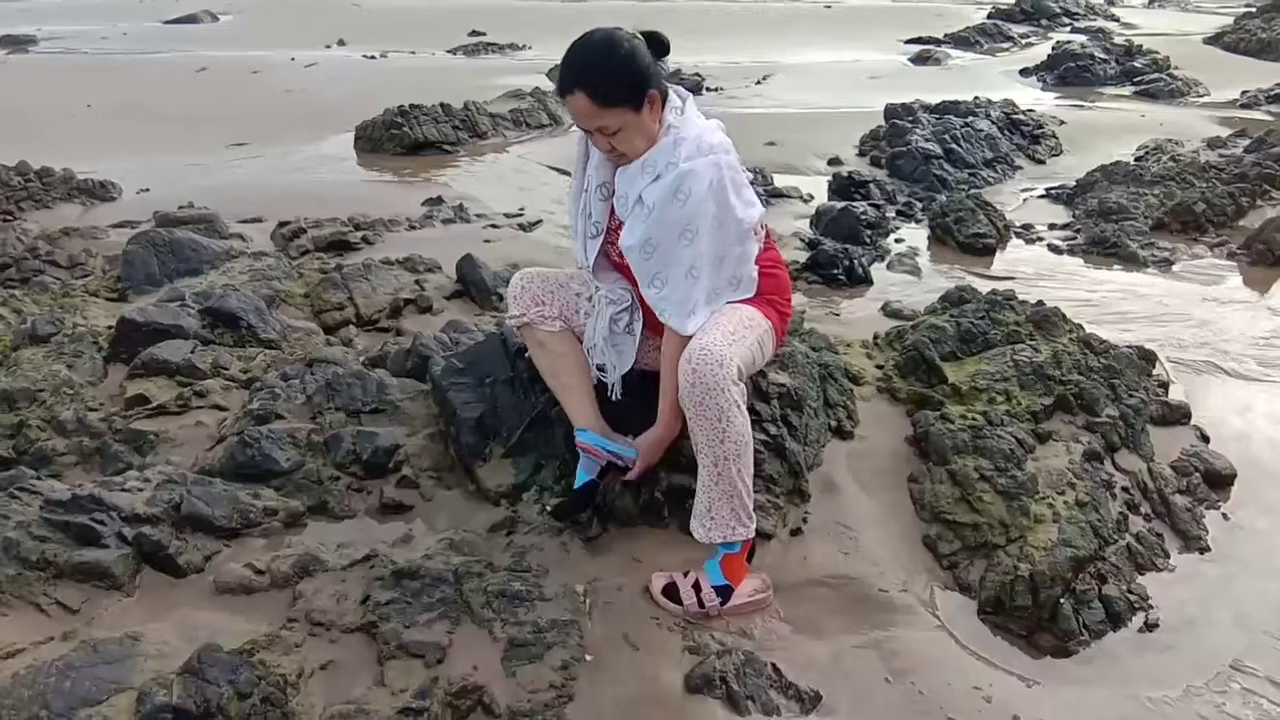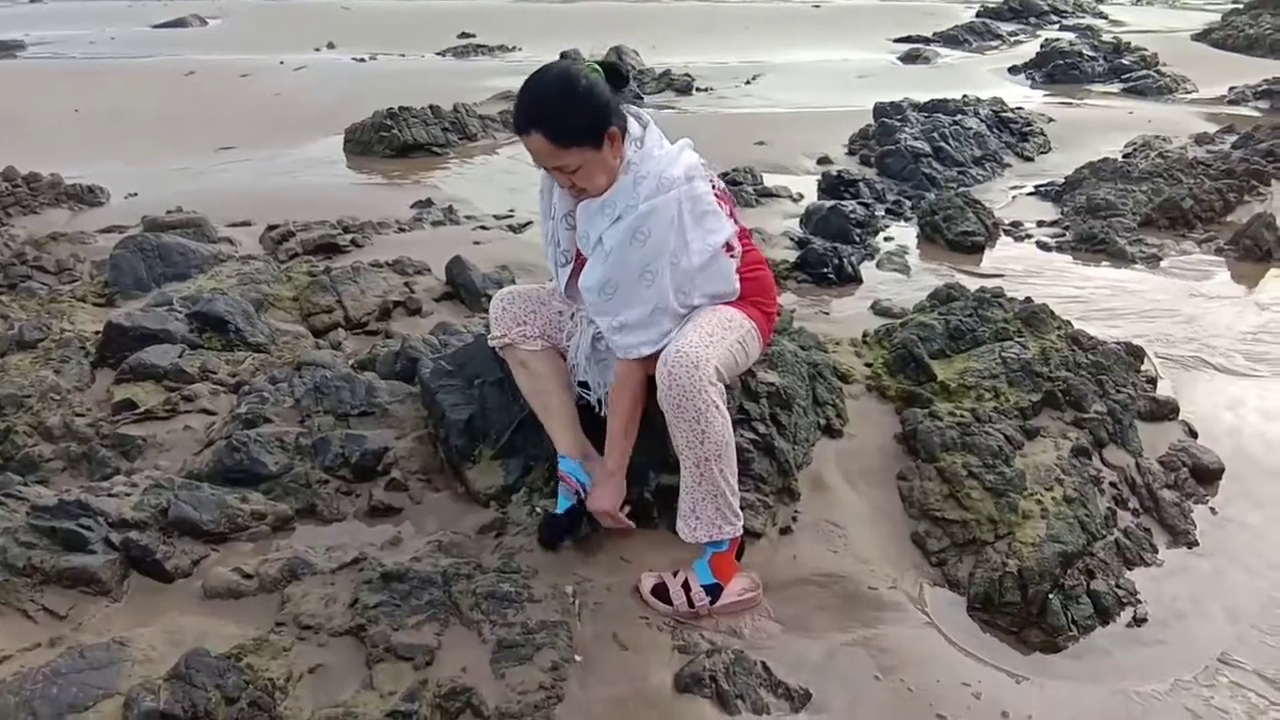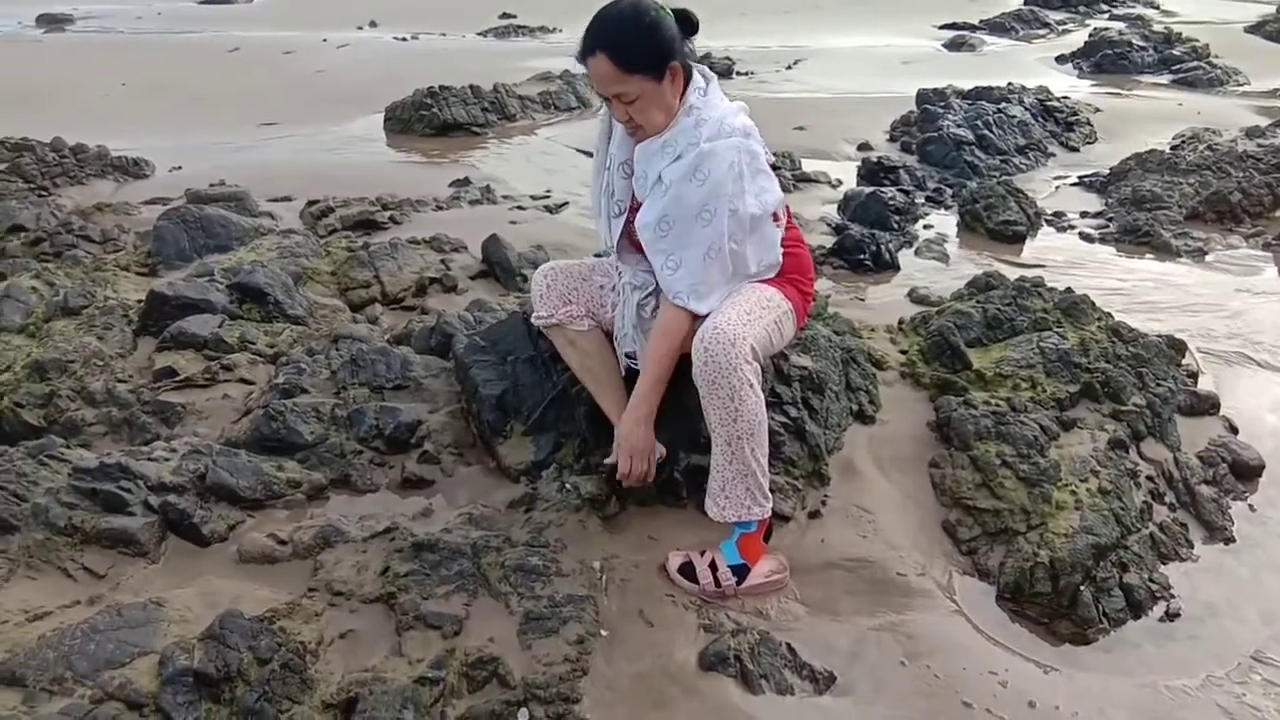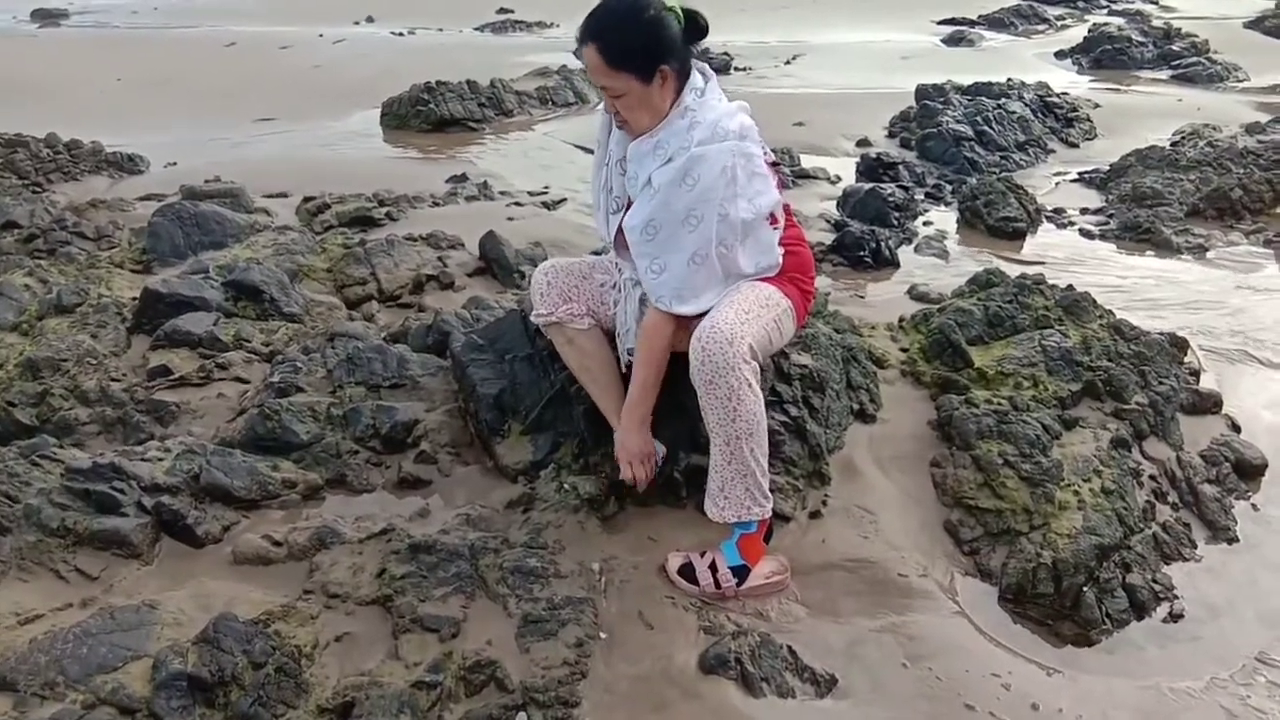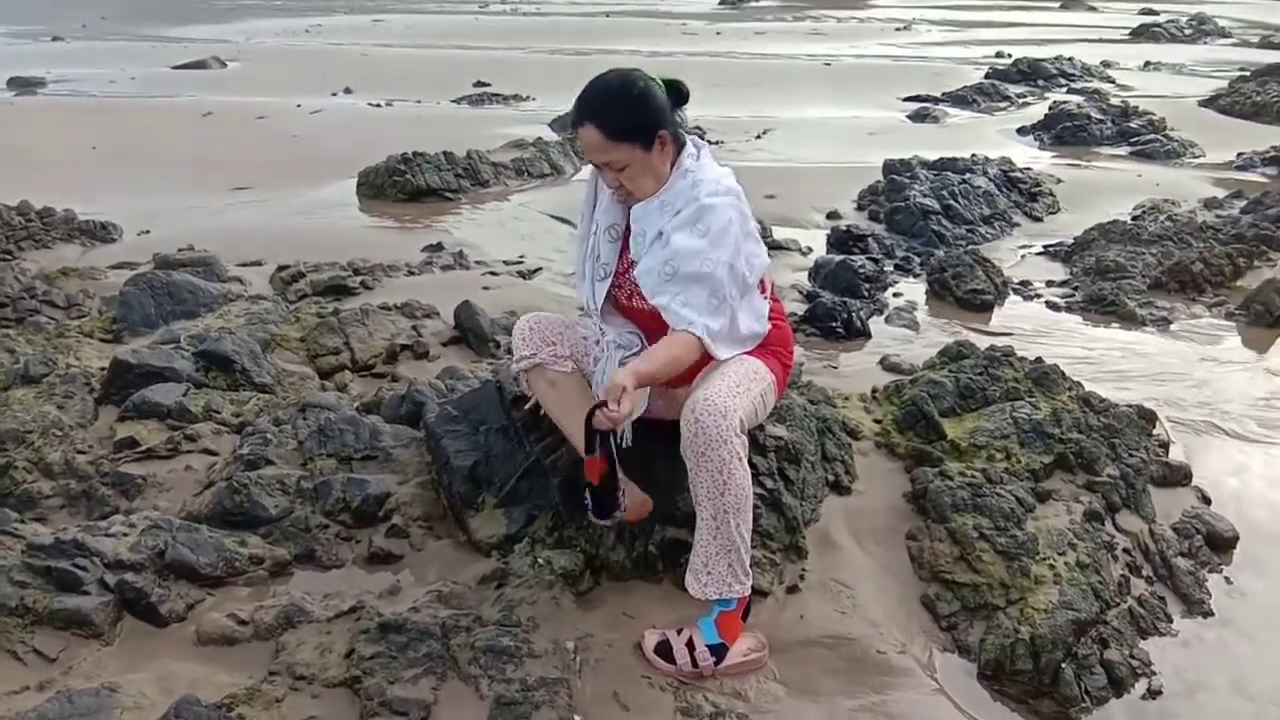
dt=0.7s
person 1, frame 1
left shoulder: (695, 171)
right shoulder: (610, 137)
left elbow: (683, 311)
right elbow: (601, 241)
left wrist: (667, 426)
right wrist: (570, 327)
left hip: (735, 298)
right hip: (643, 293)
left knee: (707, 364)
right knee: (529, 293)
left ankle: (734, 556)
right ankle: (597, 445)
person 1, frame 2
left shoulder: (659, 200)
right shoulder: (581, 160)
left elbow: (633, 348)
right elbow: (580, 268)
left wrist: (613, 474)
left hip: (725, 301)
right hip: (625, 302)
left knee: (683, 366)
right knee: (511, 310)
left ankle: (722, 556)
right ankle: (576, 465)
person 1, frame 3
left shoulder: (716, 150)
right shoulder: (634, 116)
left elbow: (685, 298)
right elbow: (627, 226)
left wrist: (639, 417)
left hip: (759, 277)
right hip: (662, 270)
left knee: (720, 342)
right knee: (553, 287)
left ankle: (750, 536)
right ankle: (635, 445)
person 1, frame 4
left shoulder: (709, 150)
right shoulder: (644, 111)
left elbow: (672, 299)
right elbow: (644, 251)
left wrist: (636, 422)
left hip: (760, 276)
right hip: (667, 270)
left knee: (717, 342)
right knee: (552, 285)
left ankle: (750, 536)
right ankle: (634, 445)
person 1, frame 5
left shoulder: (709, 206)
right shoulder: (619, 185)
left elbow: (696, 332)
right elbow: (607, 287)
left wrist: (632, 376)
right wrist: (587, 367)
left hip: (735, 348)
right hip: (642, 343)
left knee: (711, 415)
right knee: (533, 335)
left ankle: (728, 615)
right ankle: (617, 486)
